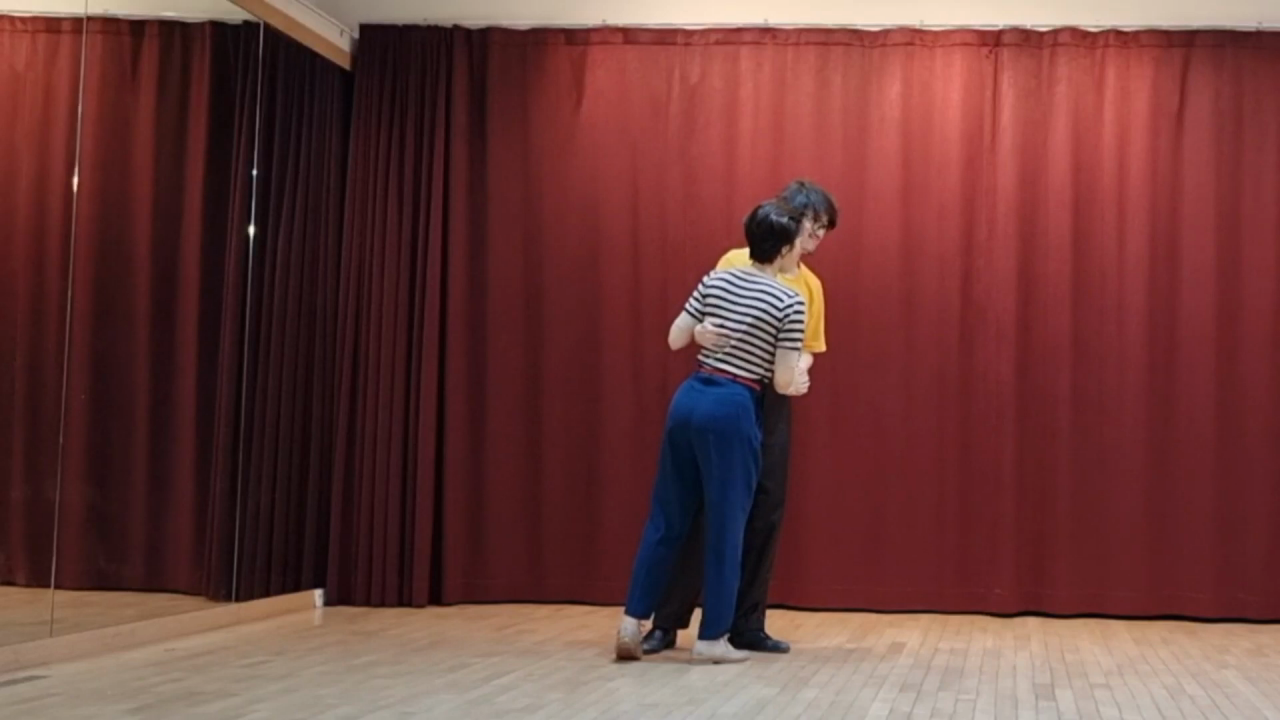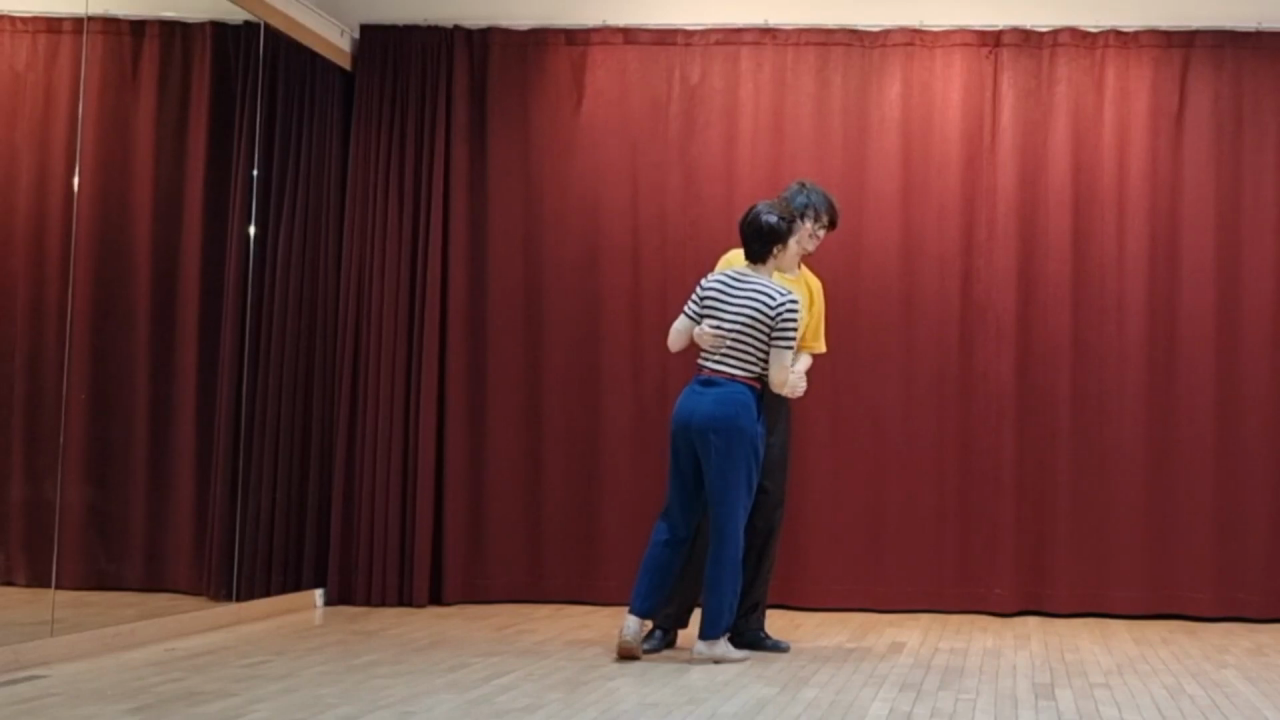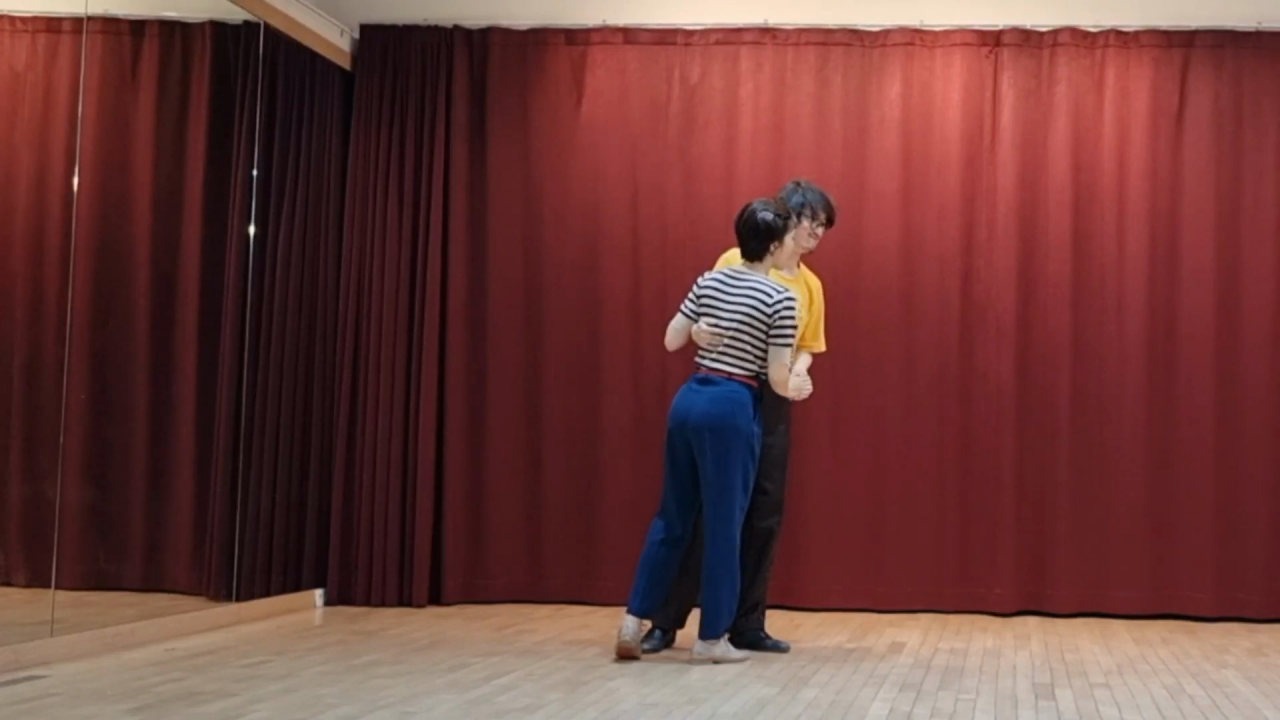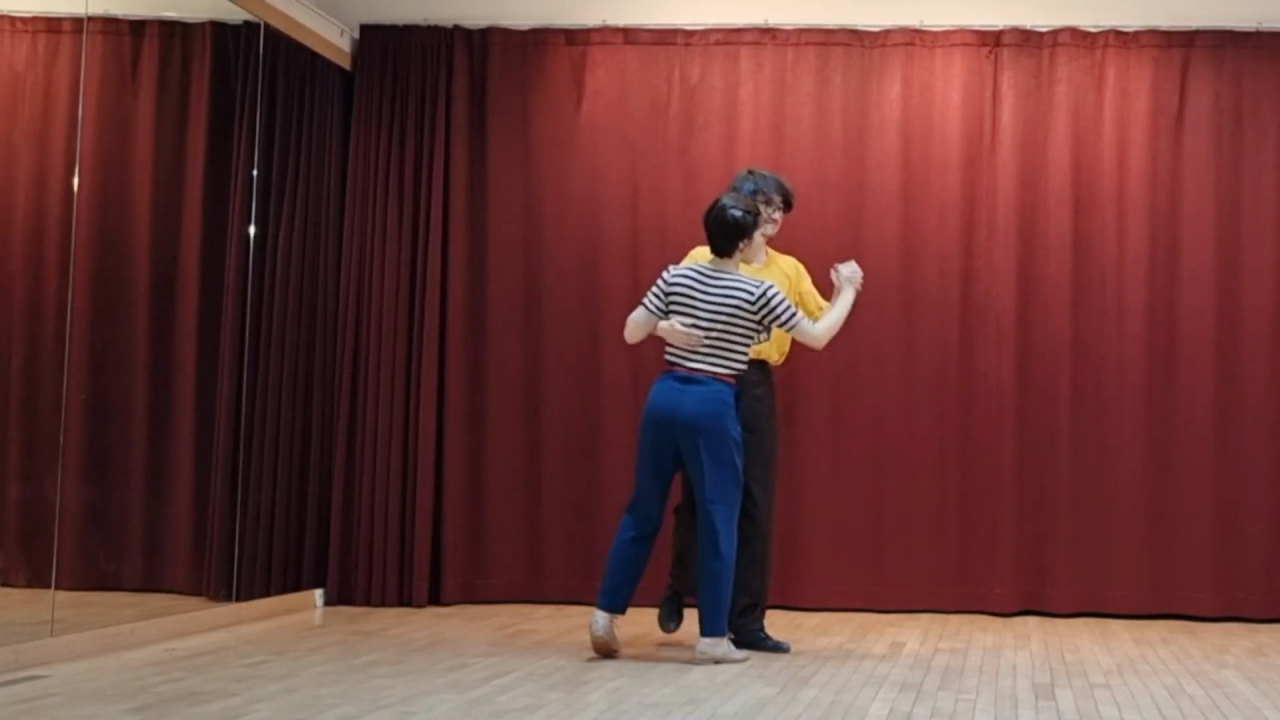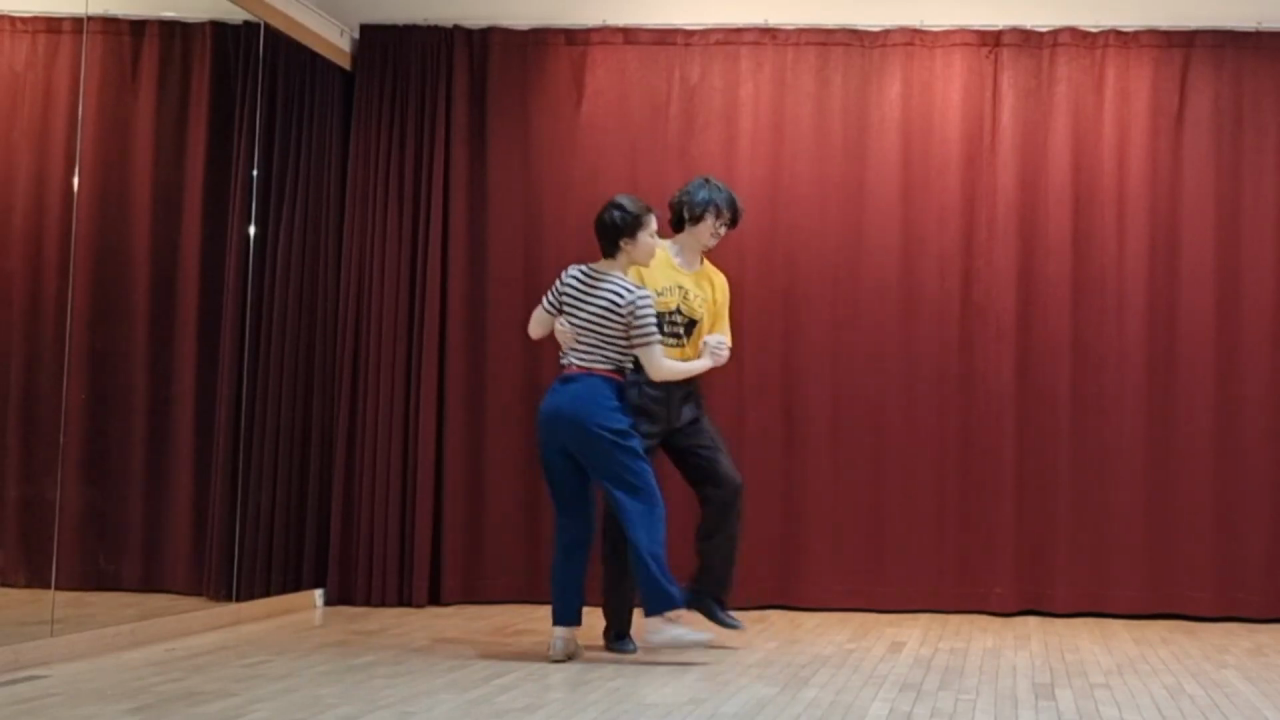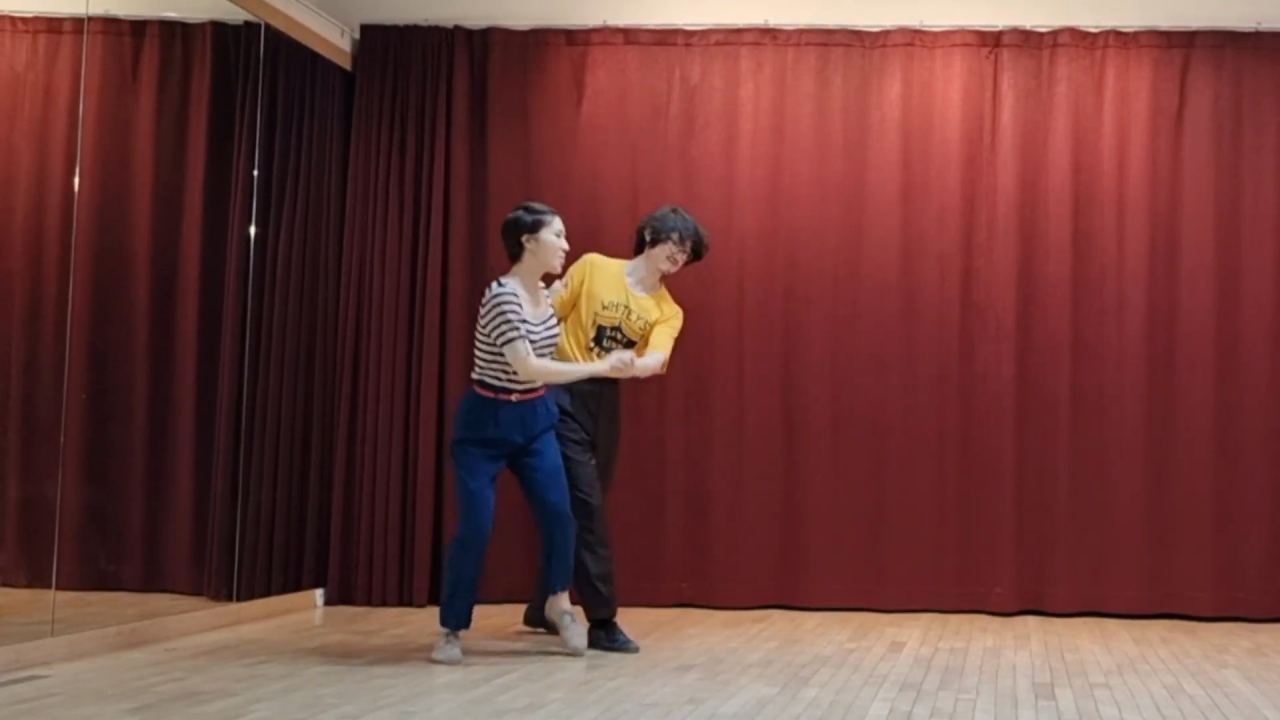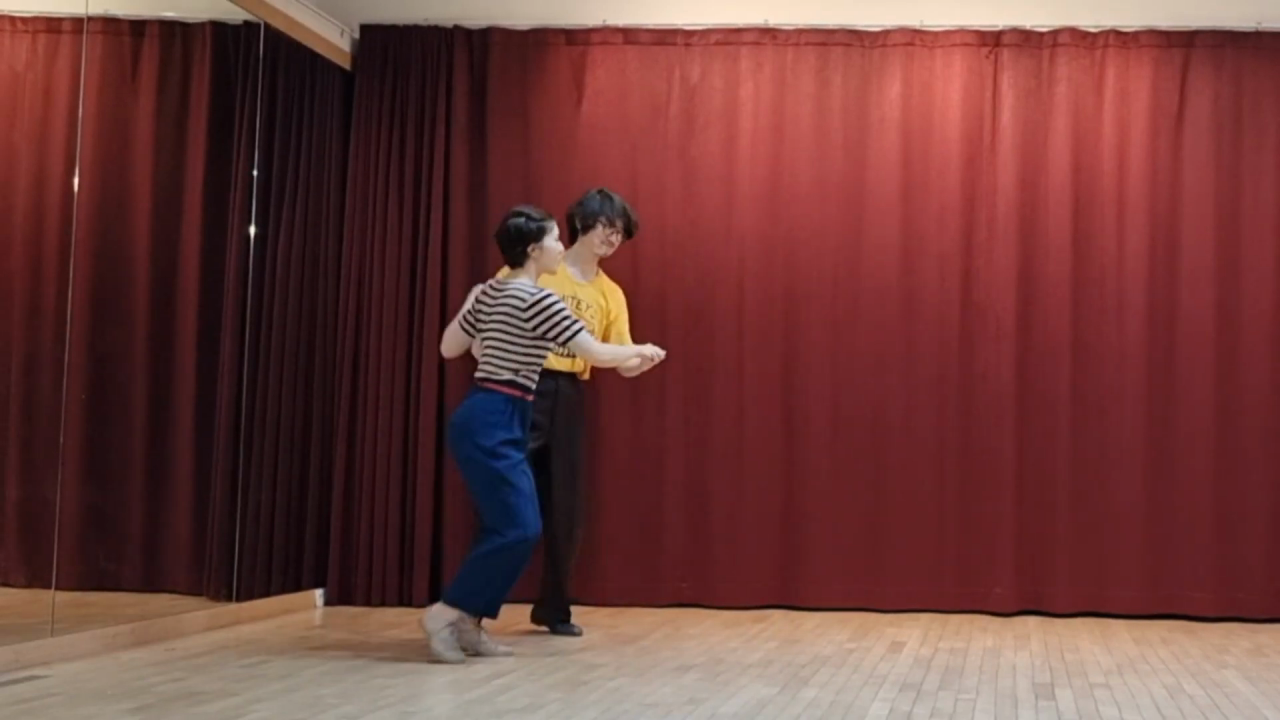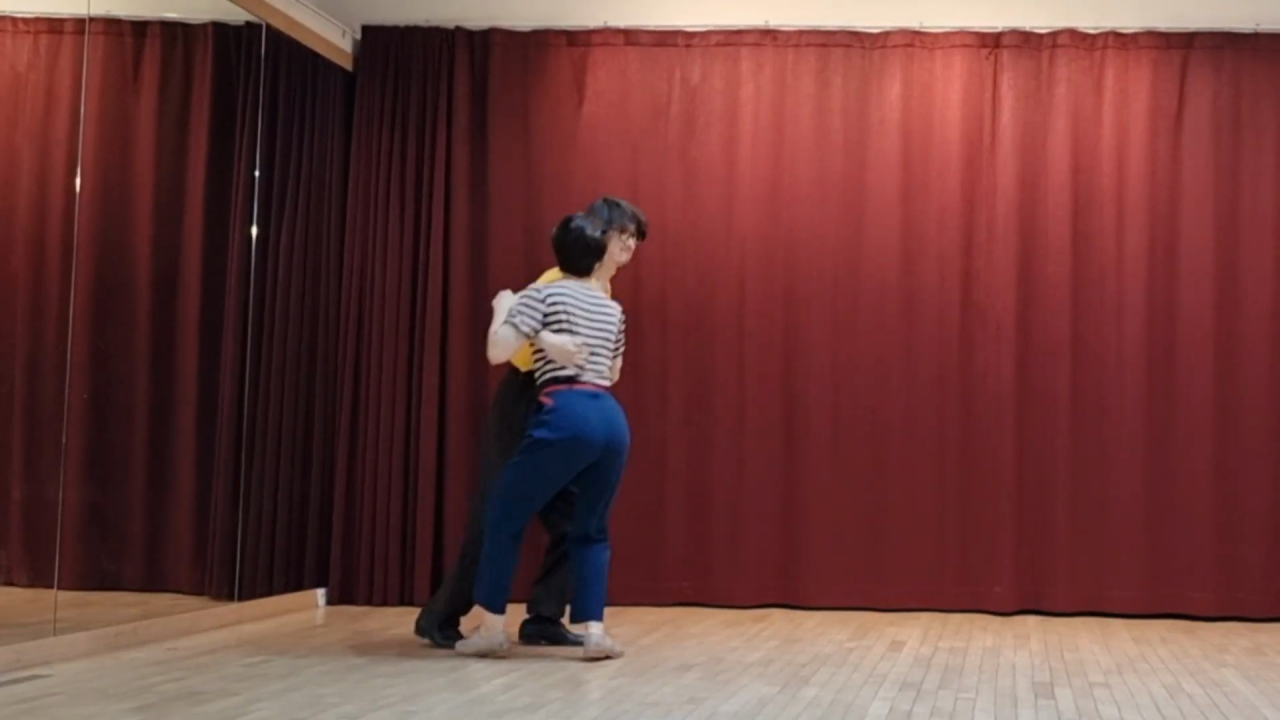
dt=0.5s
person 1, frame 1
left shoulder: (811, 286)
right shoulder: (737, 262)
left elbow: (807, 349)
right elbow: (700, 319)
left wrist: (798, 373)
right wrist: (701, 332)
left hip: (772, 405)
left knee: (765, 513)
left ankle: (747, 625)
right ankle: (667, 621)
person 1, frame 2
left shoulder: (811, 287)
right shoulder: (737, 262)
left elbow: (806, 349)
right elbow: (700, 317)
left wrist: (795, 375)
right wrist: (699, 333)
left hip: (772, 405)
left knee: (765, 512)
left ankle: (747, 624)
right ankle: (667, 621)
person 1, frame 3
left shoulder: (812, 286)
right shoulder: (737, 262)
left elbow: (805, 349)
right elbow: (699, 316)
left wrist: (796, 375)
right wrist: (697, 331)
left hip: (773, 404)
left knee: (765, 513)
left ankle: (747, 624)
right ankle: (665, 622)
person 1, frame 4
left shoulder: (789, 270)
right shoulder: (702, 259)
left elbow: (823, 325)
right wrist: (665, 326)
left hip: (756, 390)
left knee: (755, 506)
right knee: (701, 498)
left ankle: (746, 623)
right ankle: (678, 592)
person 1, frame 5
left shoulder: (717, 282)
right shoulder: (638, 260)
left elbow: (721, 346)
left wrist: (719, 346)
right wrist: (564, 325)
left hip: (683, 394)
right hip: (632, 390)
left knee: (725, 482)
left ankle: (708, 591)
right ankle: (617, 625)
person 1, frame 6
left shoulder: (669, 312)
right shoulder: (592, 268)
left elbow: (657, 359)
right elbow: (547, 314)
left wrist: (635, 364)
left hip: (605, 403)
right hip: (563, 393)
left knee: (577, 507)
right knee: (586, 502)
left ankle: (545, 608)
right ankle: (602, 622)
person 1, frame 7
left shoulder: (611, 294)
left elbow: (621, 361)
left wrist: (644, 360)
left hip: (570, 400)
left knee: (564, 514)
left ankle: (552, 609)
person 1, frame 8
left shoulder: (604, 292)
right shoulder: (563, 280)
right wrist: (545, 340)
right hip: (523, 404)
left knee: (574, 517)
left ankle: (543, 617)
right ankle: (439, 616)
person 2, frame 1
left shoulder: (715, 280)
right shoulder: (790, 303)
left elbow: (675, 339)
right elbow: (782, 381)
right wrist: (799, 384)
left hip: (688, 398)
right hip: (732, 410)
left knee: (668, 515)
right knee: (726, 522)
left ankle: (631, 623)
right ankle: (711, 637)
person 2, frame 2
left shoulder: (712, 283)
right shoulder: (783, 301)
left elbow: (675, 342)
right elbow: (777, 380)
right wrist: (795, 387)
left hip: (692, 400)
right hip: (734, 410)
left knee: (677, 515)
right knee: (728, 523)
left ankle: (635, 621)
right ankle: (712, 637)
person 2, frame 3
left shoulder: (709, 281)
right shoulder: (780, 298)
left elbow: (671, 341)
right elbow: (777, 377)
right wrist: (797, 389)
left hip: (688, 399)
right hip: (731, 408)
left knee: (673, 516)
right knee: (724, 521)
left ankle: (633, 623)
right ankle: (711, 638)
person 2, frame 4
left shoulder: (675, 277)
right shoulder: (758, 293)
left elbow: (632, 332)
right elbow: (817, 336)
right wrist: (847, 291)
left hip: (664, 397)
right hip: (712, 406)
left knee: (642, 511)
right knee: (719, 521)
left ankle: (605, 617)
right ankle: (712, 637)
person 2, frame 5
left shoulder: (572, 277)
right shoulder: (635, 299)
left elbow: (536, 328)
right elbow: (656, 370)
right wrist: (703, 361)
left hip: (557, 404)
right hip: (599, 408)
left knee: (572, 521)
right knee: (645, 510)
left ankle: (564, 631)
right ankle: (662, 617)
person 2, frame 6
left shoulder: (543, 294)
right shoulder: (501, 298)
right elbow: (527, 368)
right wrist: (601, 366)
left hip: (534, 418)
right hip: (485, 423)
left knee: (557, 508)
right knee: (475, 527)
left ankle: (558, 601)
right ankle: (451, 630)
person 2, frame 7
left shoulder: (487, 293)
right shoulder: (540, 301)
left elbow: (449, 348)
right elbow: (603, 357)
right wrist: (642, 352)
left hip: (479, 416)
right hip: (492, 422)
left knee: (506, 528)
right knee: (518, 529)
left ankle: (468, 624)
right ankle: (444, 614)
person 2, frame 8
left shoulder: (542, 296)
right shoulder: (613, 310)
left elbow: (499, 353)
left wrist: (501, 308)
left hip: (565, 417)
right hip: (611, 421)
left knee: (506, 519)
right knee: (590, 532)
left ankle: (492, 626)
right ankle: (594, 629)
